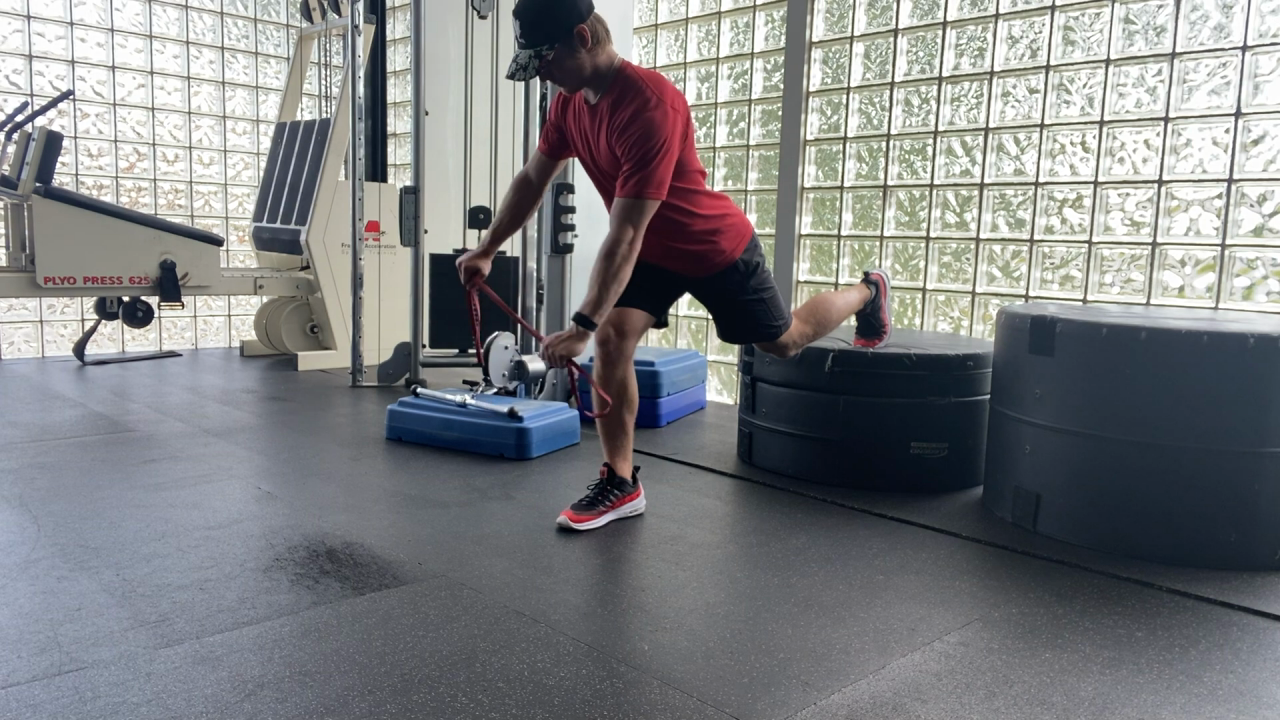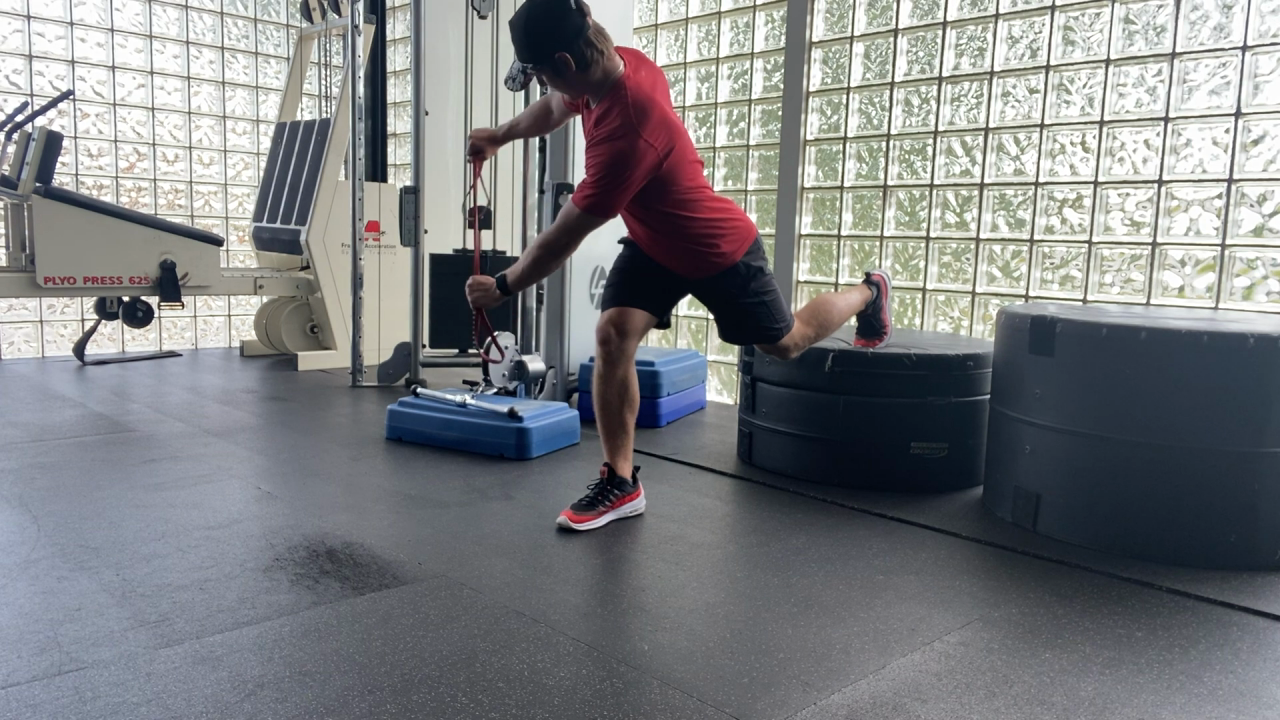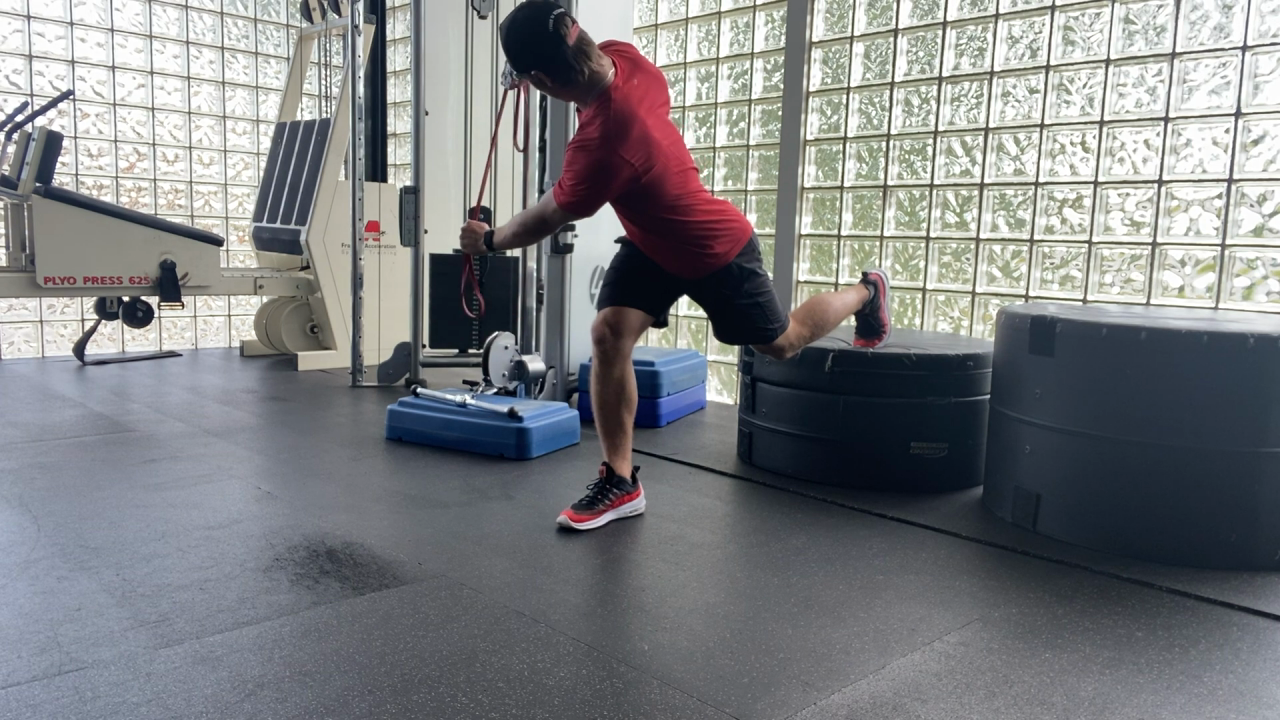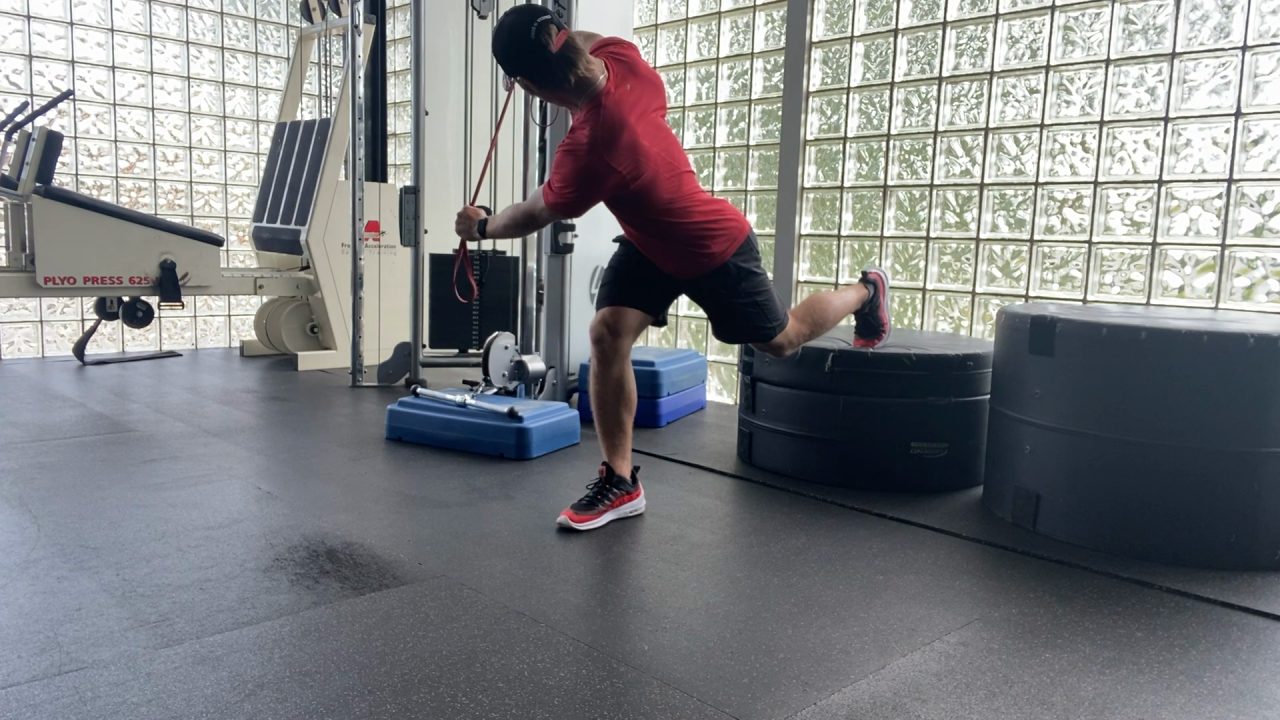
dt=0.5s
person 1, frame 1
left shoulder: (650, 107)
right shoulder: (569, 103)
left elbow: (625, 234)
right elbow: (532, 179)
left wrist: (584, 325)
right wrist: (486, 249)
left hip: (716, 248)
right hip: (651, 249)
left knee: (783, 340)
right knee: (614, 341)
left ankle: (868, 291)
right ankle: (621, 483)
person 1, frame 2
left shoulder: (627, 133)
right shoulder: (618, 65)
left elbow: (566, 234)
right elbow: (554, 107)
left wrist: (504, 286)
right wrist: (499, 135)
left hip: (719, 249)
right hip: (654, 243)
left knee: (783, 342)
right knee: (612, 336)
left ankle: (868, 291)
right ankle: (620, 483)
person 1, frame 3
left shoulder: (602, 144)
right shoulder: (622, 57)
left elbow: (547, 218)
left wrist: (488, 240)
left hip: (714, 250)
right hip: (651, 241)
left knee: (781, 342)
right knee: (609, 336)
left ankle: (866, 292)
right ankle: (620, 482)
person 1, frame 4
left shoulder: (590, 149)
right shoulder: (620, 58)
left elbow: (536, 213)
left wrist: (482, 227)
left hip: (713, 248)
right hip: (649, 241)
left knee: (780, 340)
right knee: (607, 335)
left ankle: (866, 290)
right ankle: (620, 482)
